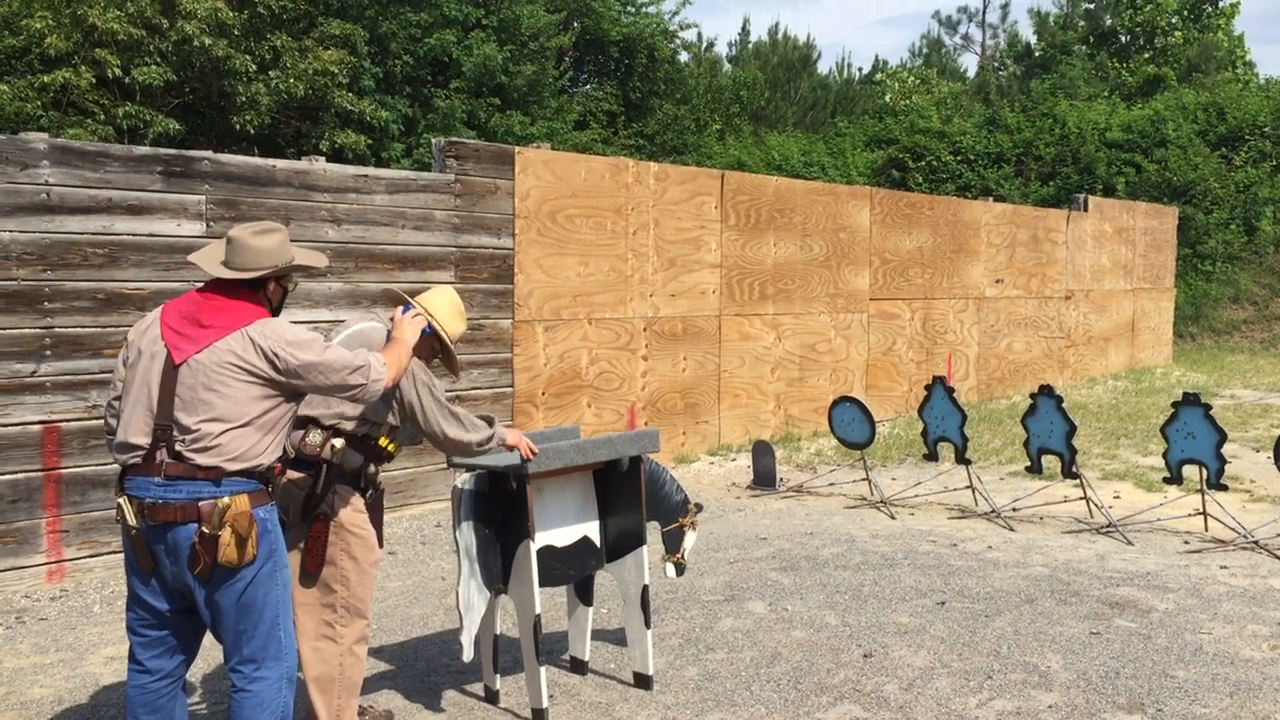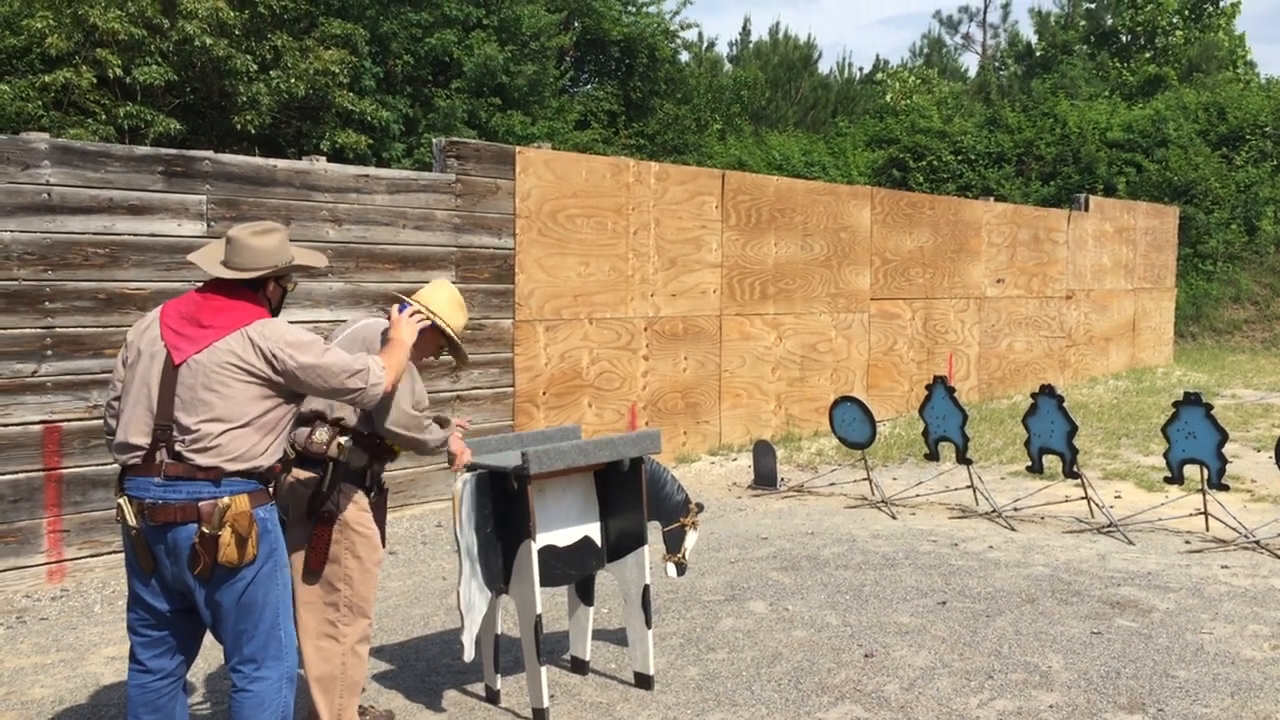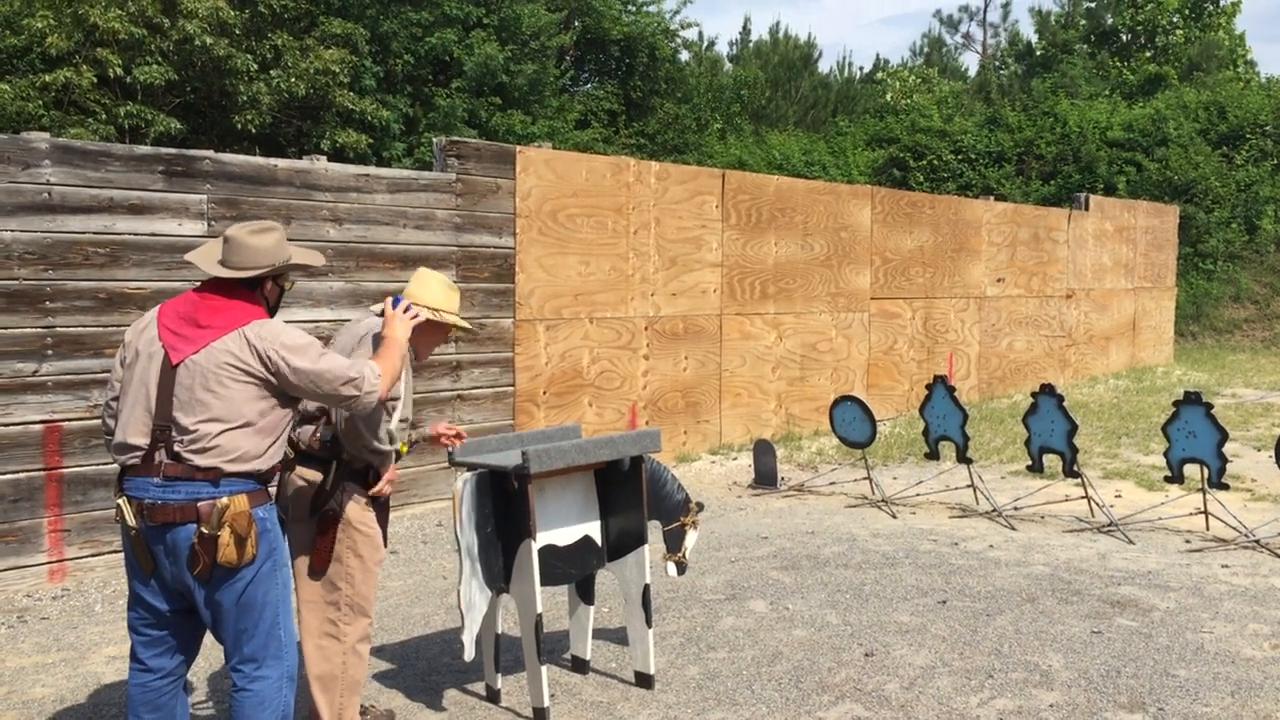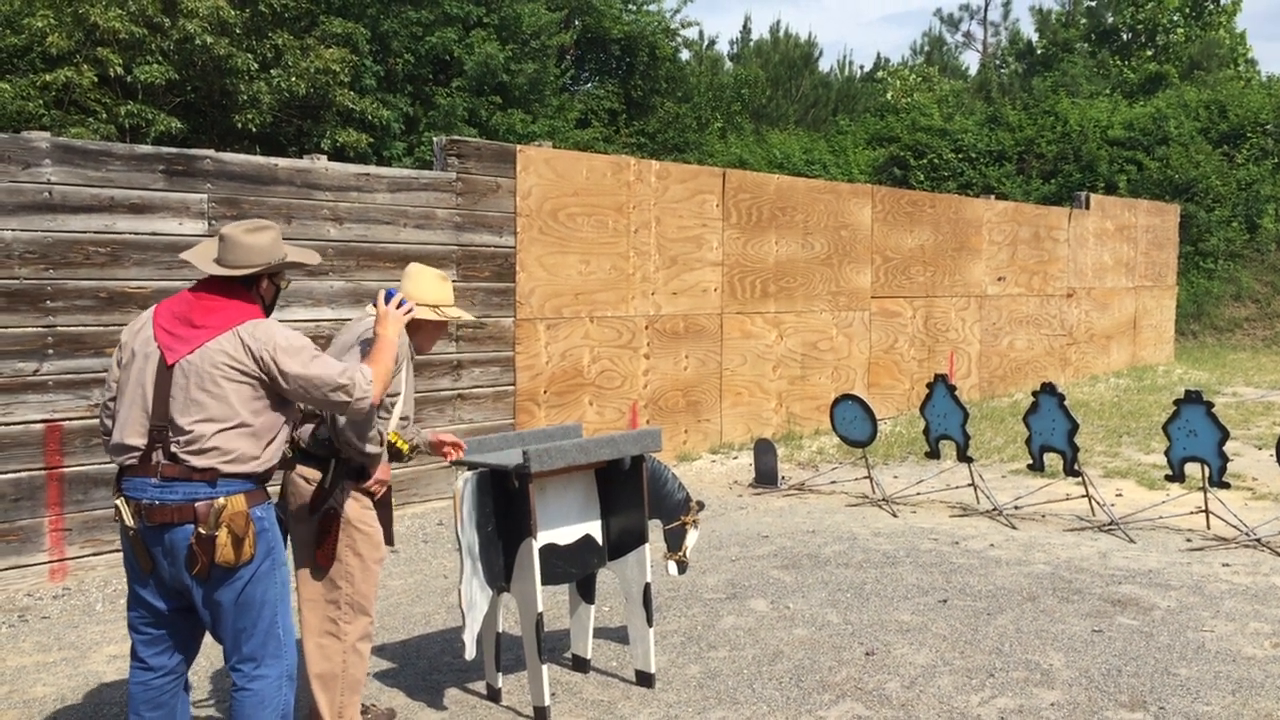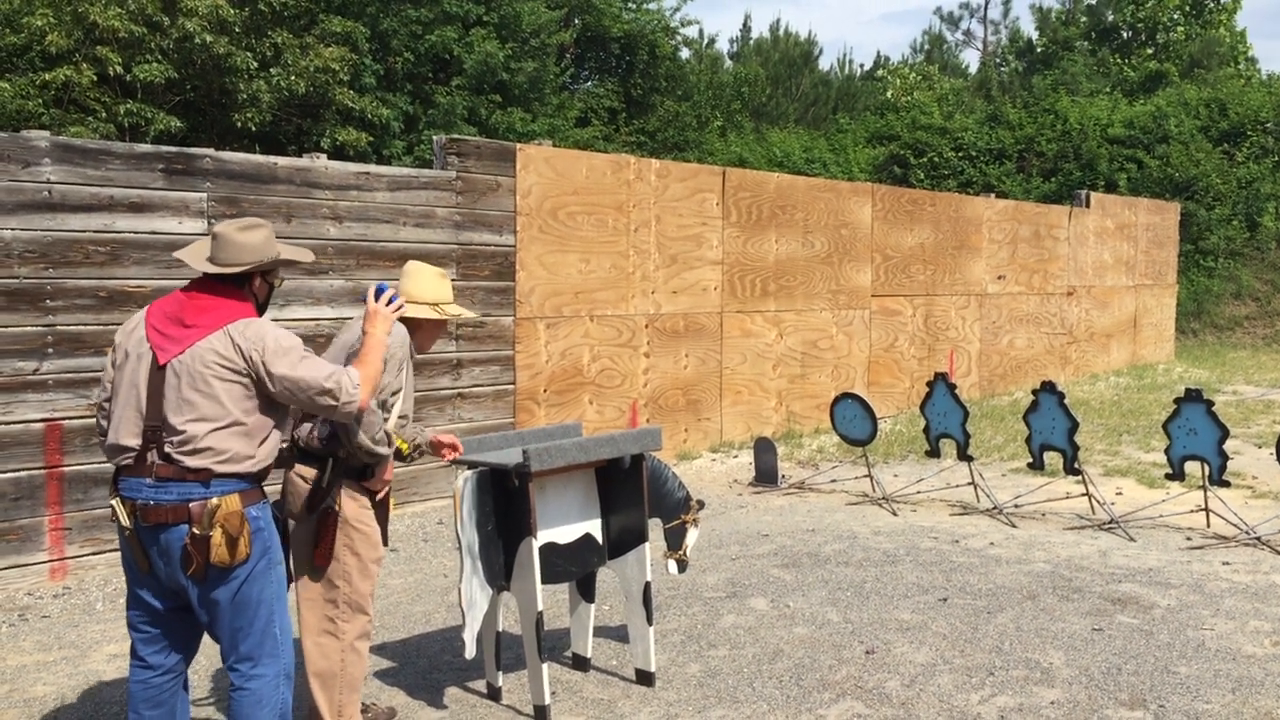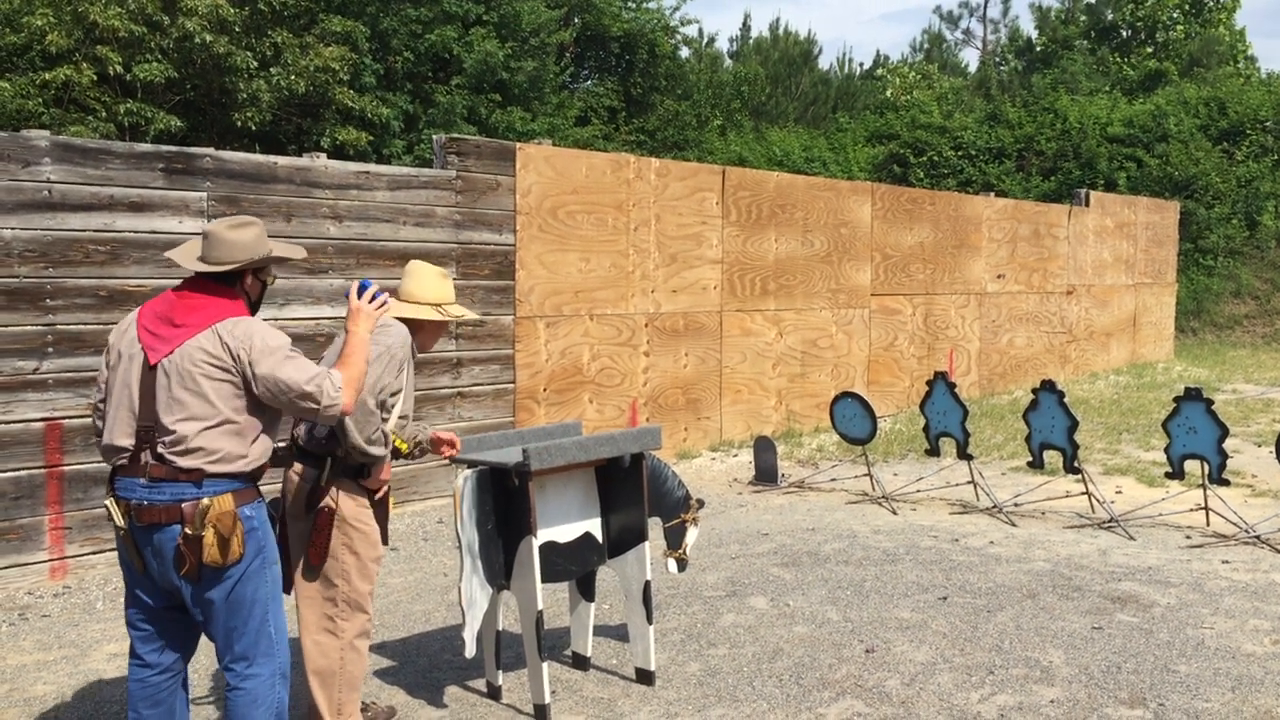
dt=0.1s
person 1, frame 1
left shoulder: (150, 325)
right shoulder: (270, 339)
left elbow: (114, 418)
right elbow: (375, 377)
right wrist: (403, 339)
left hip: (143, 509)
right hip: (222, 513)
left knee: (154, 661)
right knee: (263, 665)
person 1, frame 2
left shoulder: (150, 325)
right shoulder: (269, 340)
left elbow: (113, 418)
right elbow: (373, 381)
right wrist: (401, 338)
left hip: (144, 509)
right hip: (223, 514)
left knee: (155, 661)
right knee: (264, 664)
person 1, frame 3
left shoulder: (147, 325)
right shoulder: (267, 339)
left elbow: (112, 418)
right elbow: (369, 387)
right wrist: (394, 335)
left hip: (143, 509)
right hip: (222, 515)
left knee: (156, 659)
right knee: (264, 665)
person 1, frame 4
left shoulder: (145, 325)
right shoulder: (262, 339)
left elbow: (110, 418)
right elbow: (362, 392)
right wrist: (387, 333)
left hip: (143, 509)
right hip: (221, 515)
left knee: (156, 658)
right knee: (264, 664)
person 1, frame 5
left shoulder: (139, 324)
right shoulder: (254, 337)
left elbow: (107, 415)
right elbow: (352, 396)
right wrist: (376, 331)
left hip: (139, 509)
right hip: (217, 514)
left knee: (156, 657)
right knee: (262, 663)
person 1, frame 6
left shoulder: (133, 324)
right shoulder: (244, 336)
left elbow: (103, 415)
right elbow: (336, 398)
right wrist: (359, 329)
left hip: (135, 509)
right hip: (211, 515)
left knee: (154, 656)
right knee: (257, 662)
person 2, frame 1
left shoulder: (364, 328)
right elbow: (431, 418)
left wrist: (466, 430)
right wrist: (499, 434)
left hip: (312, 477)
right hip: (335, 484)
left knee: (330, 608)
right knee: (344, 612)
person 2, frame 2
left shoulder: (368, 330)
right shoulder: (386, 338)
right elbow: (401, 418)
left wrist: (437, 427)
right wrist: (445, 437)
left hip: (320, 478)
right hip: (334, 485)
left knee: (329, 607)
right knee: (344, 612)
person 2, frame 3
left shoulder: (370, 328)
right shoulder: (385, 335)
right elbow: (356, 407)
left wrist: (423, 434)
right wrist: (383, 462)
left hip: (324, 481)
right hip: (336, 486)
left knee: (332, 608)
right knee: (345, 612)
person 2, frame 4
left shoulder: (380, 330)
left wrist: (423, 441)
right wrist: (375, 460)
left hip: (326, 480)
right hip: (336, 485)
left knee: (333, 607)
right knee: (345, 610)
person 2, frame 5
right shoulder: (391, 336)
left wrist: (422, 442)
right wrist: (382, 461)
left hip: (326, 480)
right hip: (335, 485)
left knee: (334, 606)
right knee: (344, 610)
person 2, frame 6
left shoulder: (385, 331)
right shoulder: (391, 335)
right elbow: (352, 404)
left wrist: (423, 440)
right wrist: (378, 462)
left hip: (327, 479)
right hip: (333, 483)
left knee: (333, 605)
right knee: (343, 608)
